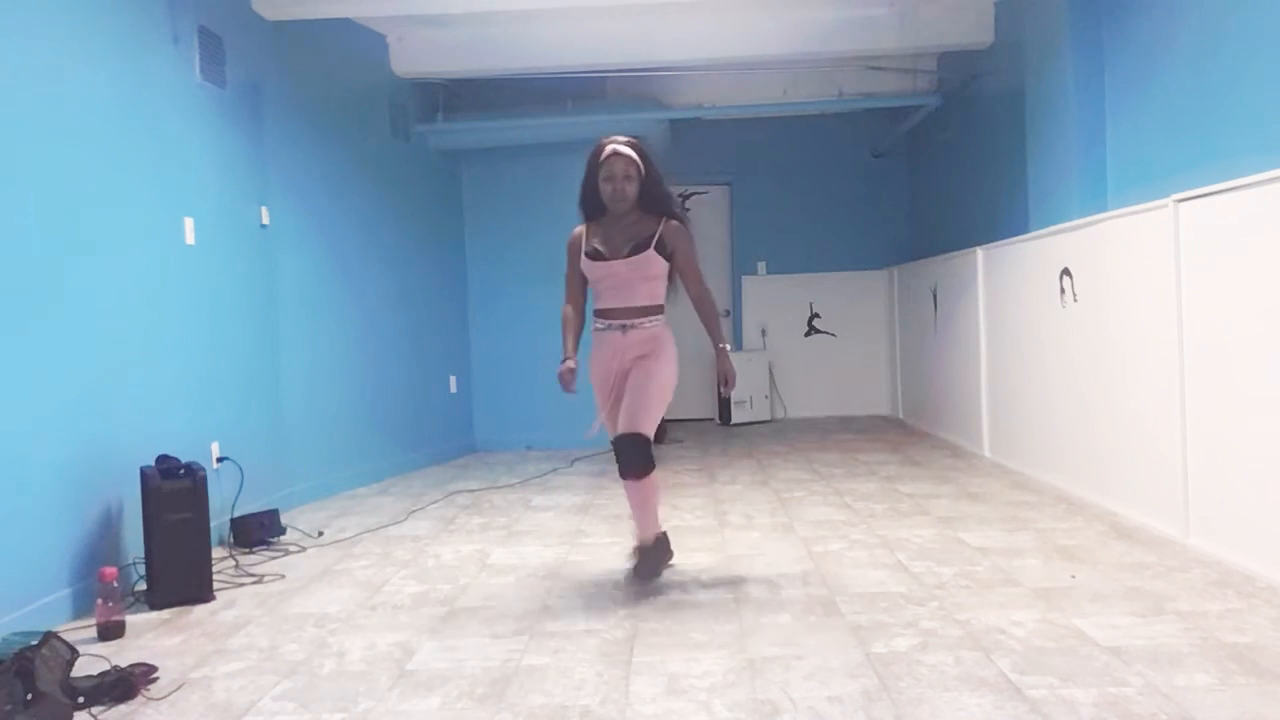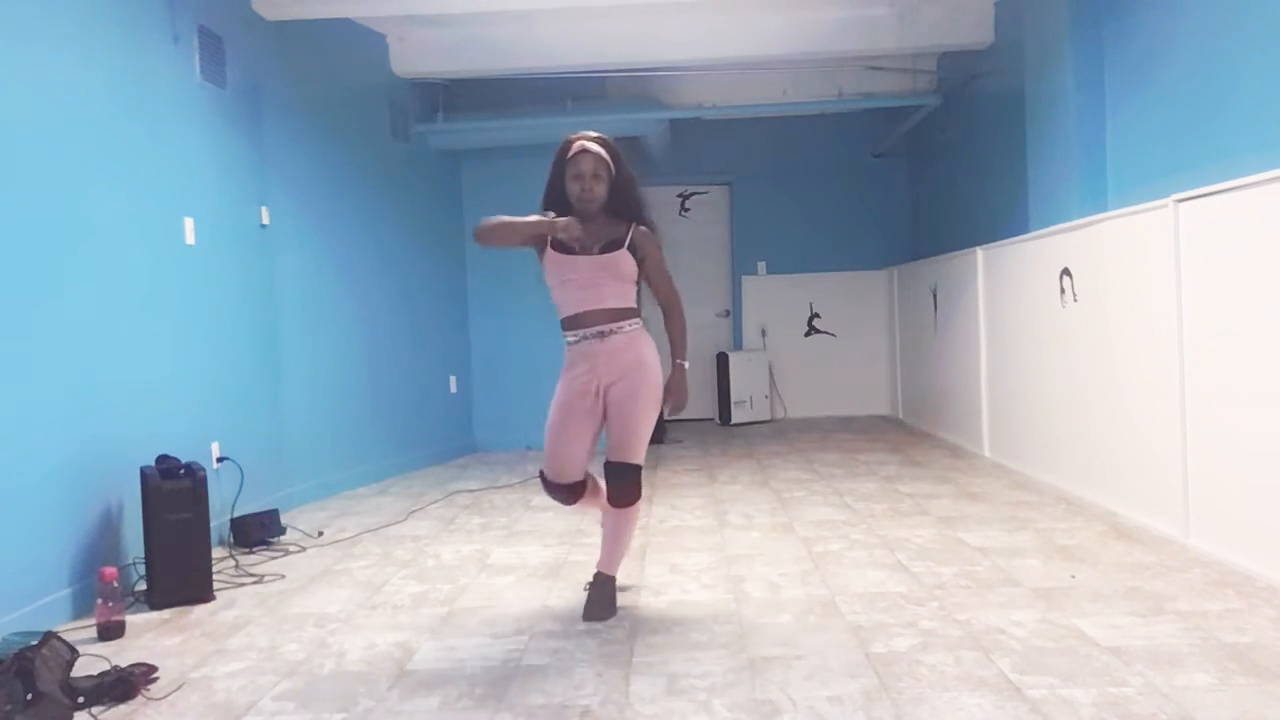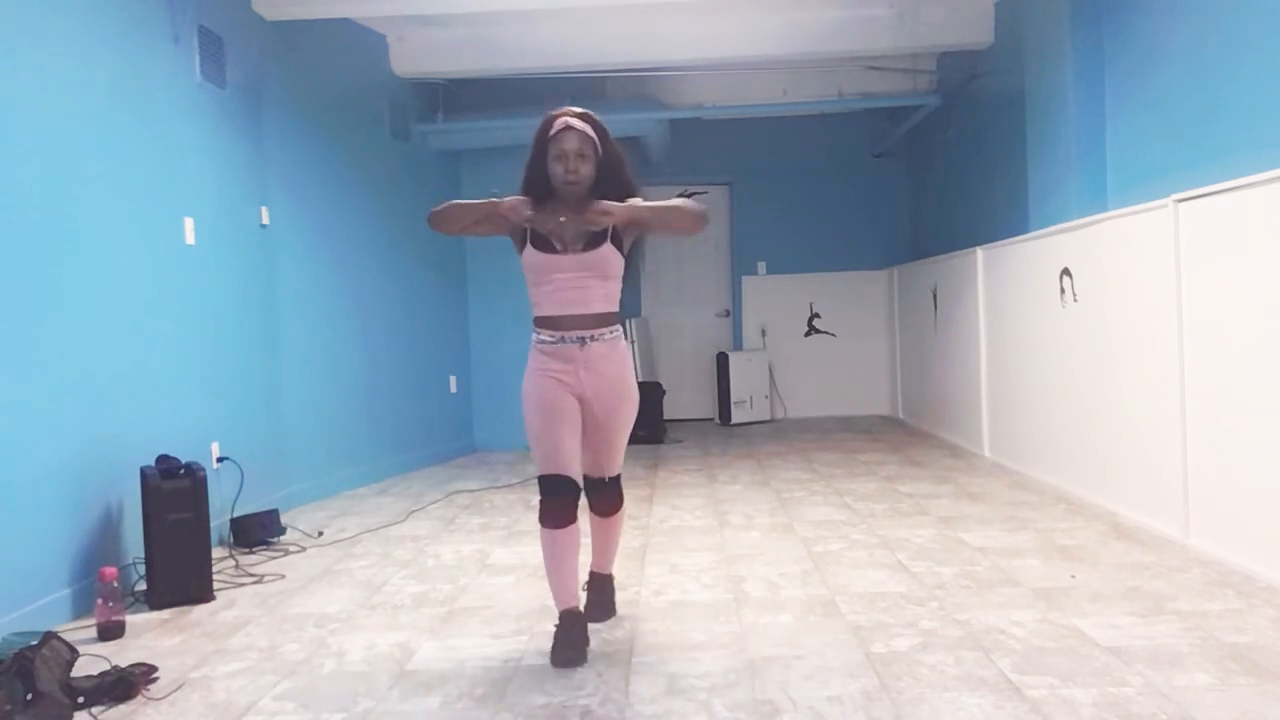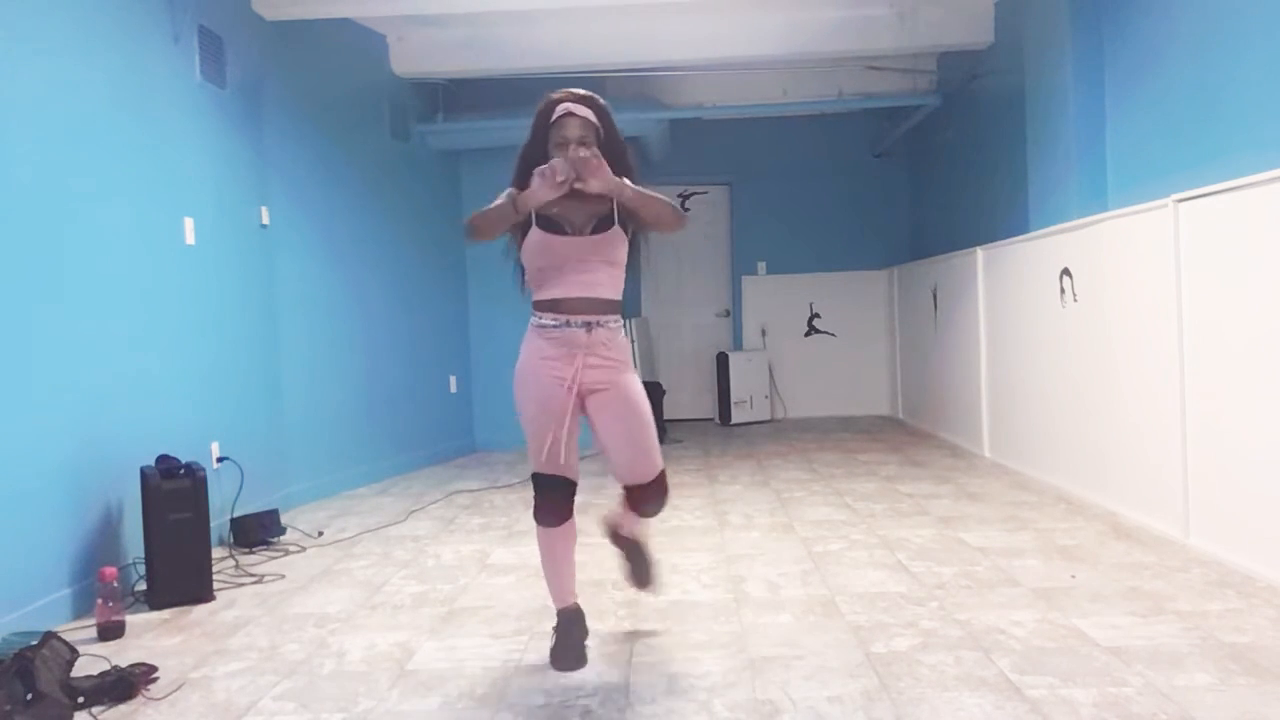
dt=0.5s
person 1, frame 1
left shoulder: (668, 230)
right shoulder: (581, 238)
left elbow: (698, 293)
right elbow: (573, 302)
left wrist: (722, 351)
right wrist: (568, 355)
left hip: (651, 346)
right hip: (603, 351)
left knee: (634, 443)
right knee: (624, 449)
left ankle: (650, 542)
right ankle: (653, 539)
person 1, frame 2
left shoulder: (636, 235)
right shoulder: (545, 232)
left elbow: (670, 302)
right elbow: (484, 232)
left wrist: (678, 368)
right wrist: (546, 226)
left hip: (631, 356)
right hip: (579, 361)
left knee: (624, 469)
right knee: (557, 476)
left ankle: (605, 578)
right ankle: (608, 506)
person 1, frame 3
left shoulder: (620, 217)
right shoulder: (524, 217)
left elbow: (694, 217)
right elbow: (439, 218)
left wrist: (626, 212)
right wrist: (494, 208)
left hip: (608, 359)
right hip: (549, 363)
left knee: (604, 480)
right knee: (558, 487)
left ankle: (601, 577)
right ankle: (569, 614)
person 1, frame 4
left shoulder: (620, 203)
right shoulder: (526, 203)
left elbow: (672, 218)
right elbow: (477, 228)
left wrist: (615, 185)
right wrist: (527, 199)
left hip: (609, 353)
right hip: (545, 353)
left knee: (648, 484)
right knee: (552, 485)
left ankle: (624, 529)
right ankle: (568, 615)
